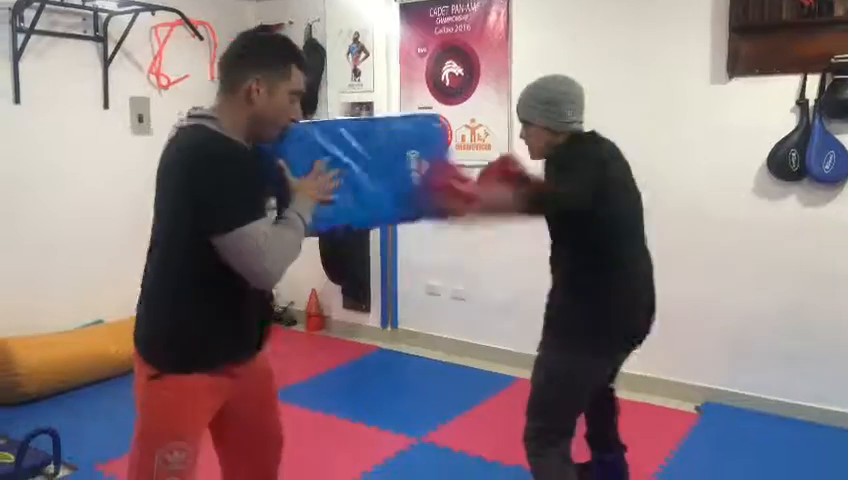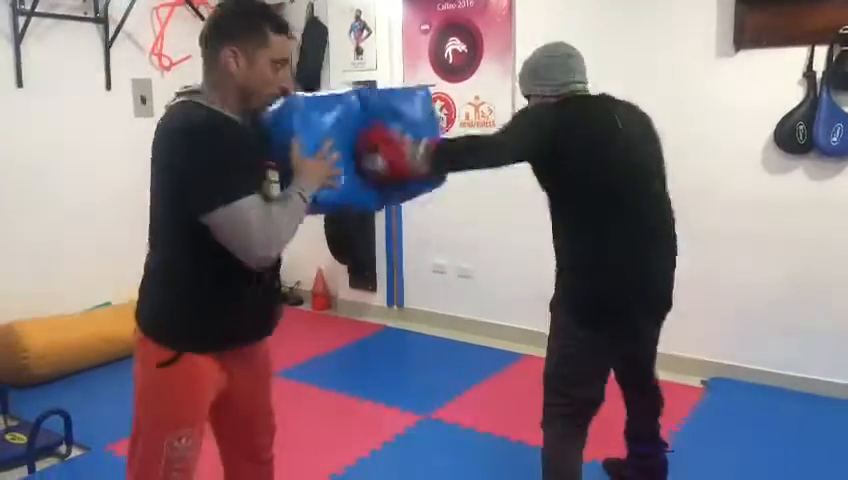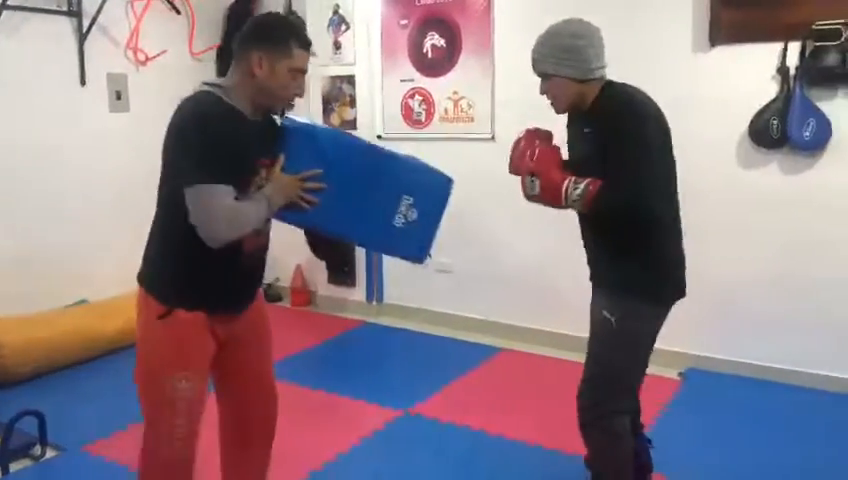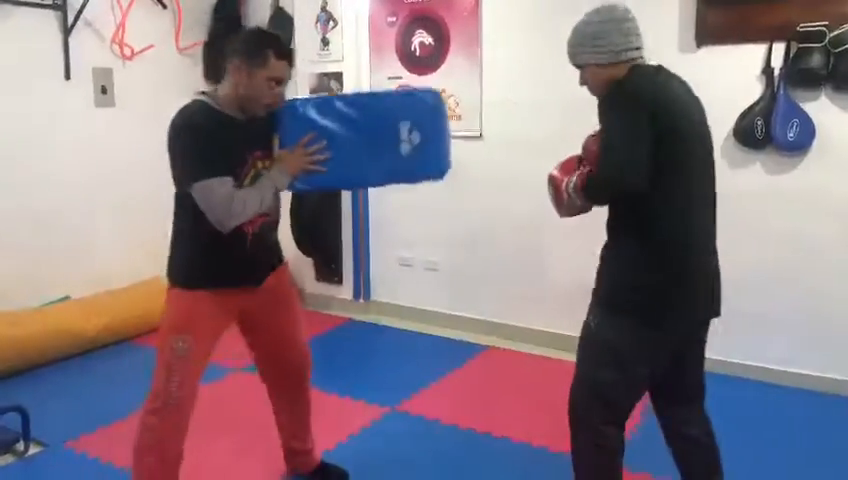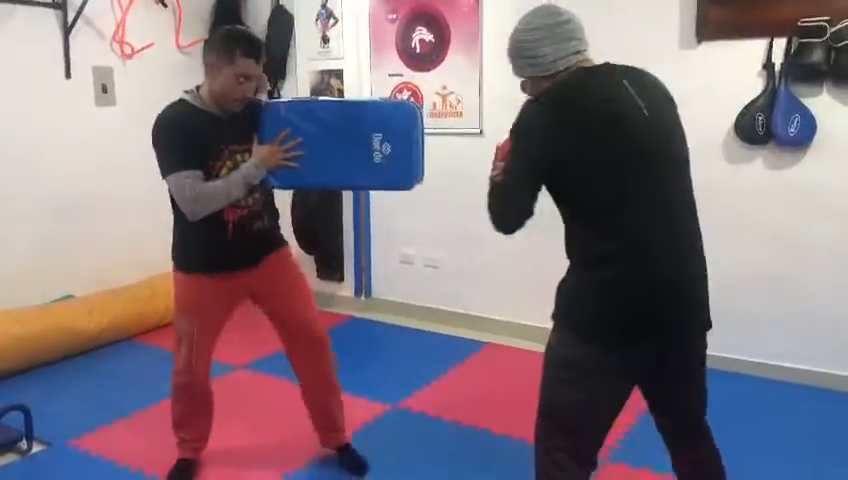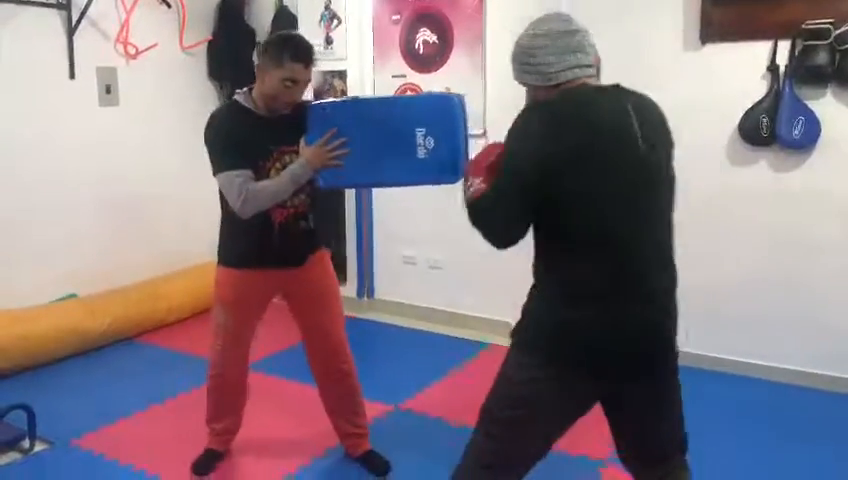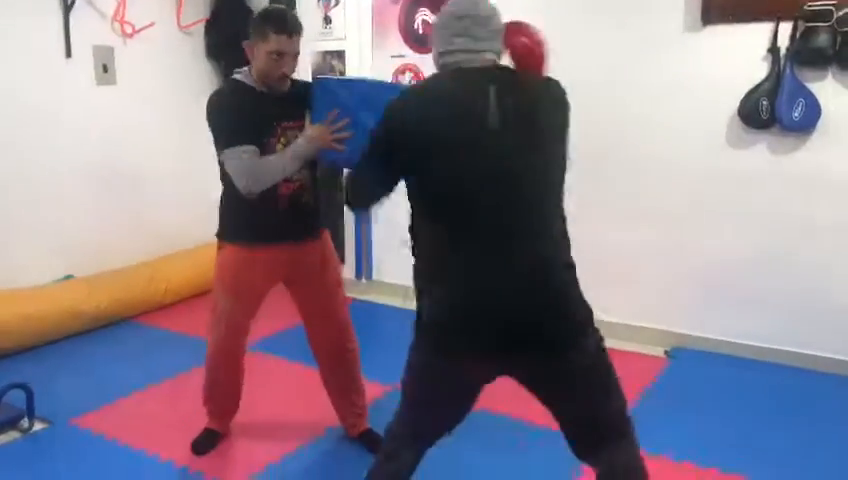
dt=0.7s
person 1, frame 1
left shoulder: (231, 150)
right shoulder: (209, 156)
right elbow: (264, 265)
left wrist: (293, 202)
right wrist: (303, 204)
left hip: (240, 349)
right hip: (180, 361)
person 1, frame 2
left shoulder: (234, 129)
right shoulder: (195, 133)
right elbow: (260, 244)
left wrist: (292, 186)
right wrist: (303, 186)
left hip: (242, 334)
right hip: (182, 342)
person 1, frame 3
left shoulder: (265, 125)
right shoulder: (201, 119)
right elbow: (216, 225)
left wrist: (292, 191)
right wrist: (275, 194)
left hip: (240, 300)
right hip: (179, 304)
left knee: (256, 414)
right knee: (171, 438)
person 1, frame 4
left shoulder: (269, 118)
right shoulder: (193, 126)
right elbow: (226, 212)
right wrist: (284, 172)
left hip: (265, 273)
right hip: (201, 281)
left knee: (291, 369)
right knee: (171, 397)
person 1, frame 5
left shoulder: (257, 113)
right shoulder: (174, 124)
left elbow: (291, 167)
right elbow: (194, 202)
right wrist: (258, 165)
left hip: (268, 254)
right hip: (204, 268)
left knee: (312, 340)
right knee: (191, 367)
left ankle: (336, 438)
person 1, frame 6
left shoulder: (307, 116)
right shoulder: (226, 124)
left elbow: (336, 168)
right elbow: (244, 201)
right wrist: (305, 165)
left hip: (306, 255)
right hip: (245, 262)
left knee: (333, 352)
right knee: (227, 358)
left ankle: (356, 441)
right ankle: (219, 439)
person 1, frame 7
left shoulder: (308, 95)
right shoulder: (227, 102)
left elbow: (336, 149)
right elbow: (249, 179)
right wrist: (306, 145)
left hip: (307, 236)
right hip: (246, 243)
left knee: (336, 332)
right knee: (226, 339)
left ankle: (355, 421)
right ankle: (218, 419)
person 2, frame 1
left shoulder: (578, 157)
right shoulder: (593, 151)
left elbow: (561, 199)
right elbow: (566, 198)
left wrist: (484, 196)
right wrist: (523, 184)
left hip: (592, 317)
right hip: (625, 309)
left knee: (545, 435)
right knee: (594, 389)
person 2, frame 2
left shoulder: (556, 119)
right shoulder: (633, 118)
left elbow: (493, 150)
left wrist: (416, 155)
left hip: (595, 286)
right hip: (653, 279)
left knee: (566, 410)
right knee: (637, 378)
person 2, frame 3
left shoulder: (631, 114)
right shoulder: (583, 115)
left elbow: (641, 203)
left wrist: (564, 188)
right wrist: (548, 170)
left hip: (641, 278)
right hip: (617, 272)
left knee: (601, 400)
right knee: (617, 380)
person 2, frame 4
left shoulder: (625, 92)
right shoulder: (676, 91)
left elbow: (622, 178)
left wrist: (578, 183)
left hip: (640, 285)
right hip: (693, 282)
left knee: (594, 410)
right knee: (682, 404)
person 2, frame 5
left shoulder: (546, 112)
right shoulder: (647, 87)
left elbow: (507, 215)
left wrist: (503, 169)
left hip: (605, 302)
right hip: (681, 292)
right knee: (685, 422)
person 2, frame 6
left shoulder: (541, 124)
right shoulder: (647, 114)
left elbow: (502, 227)
left wrist: (478, 182)
left hip: (564, 333)
right hip: (646, 331)
person 2, frame 7
left shoulder: (411, 108)
right shoulder: (543, 96)
left elbow: (360, 194)
left wrist: (409, 147)
left hip: (453, 317)
right hip: (549, 310)
left knee: (407, 437)
